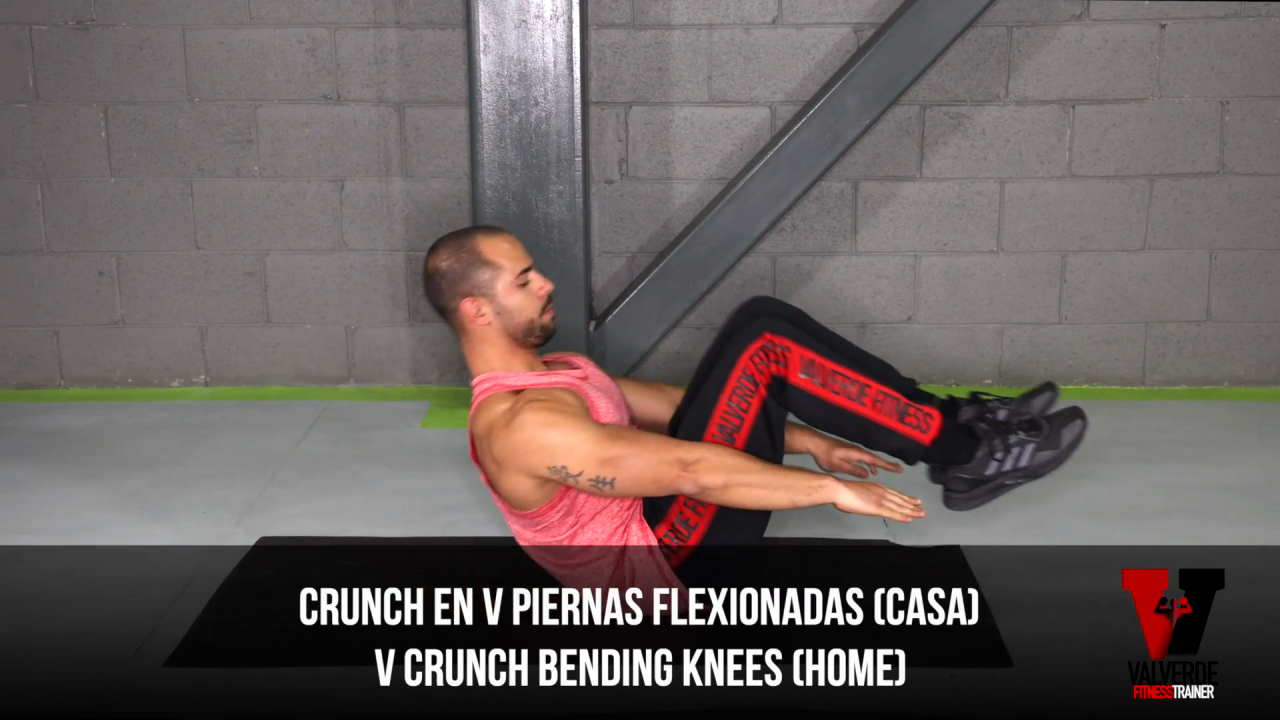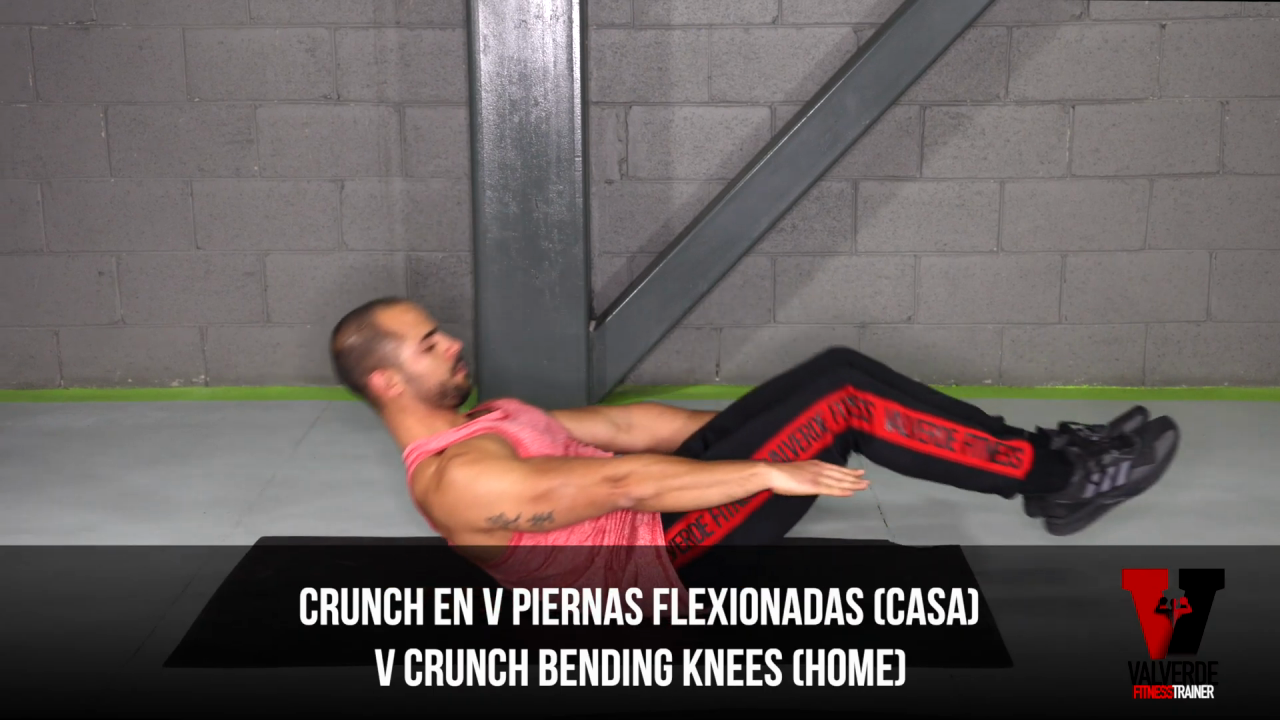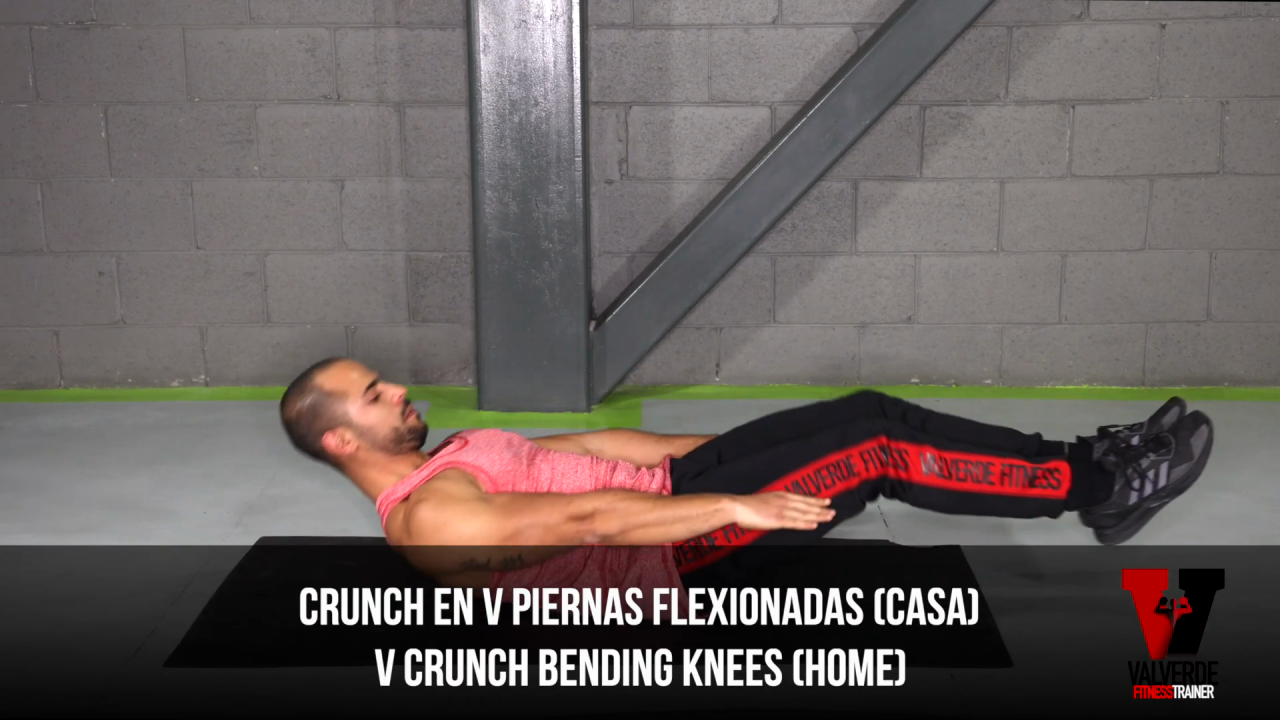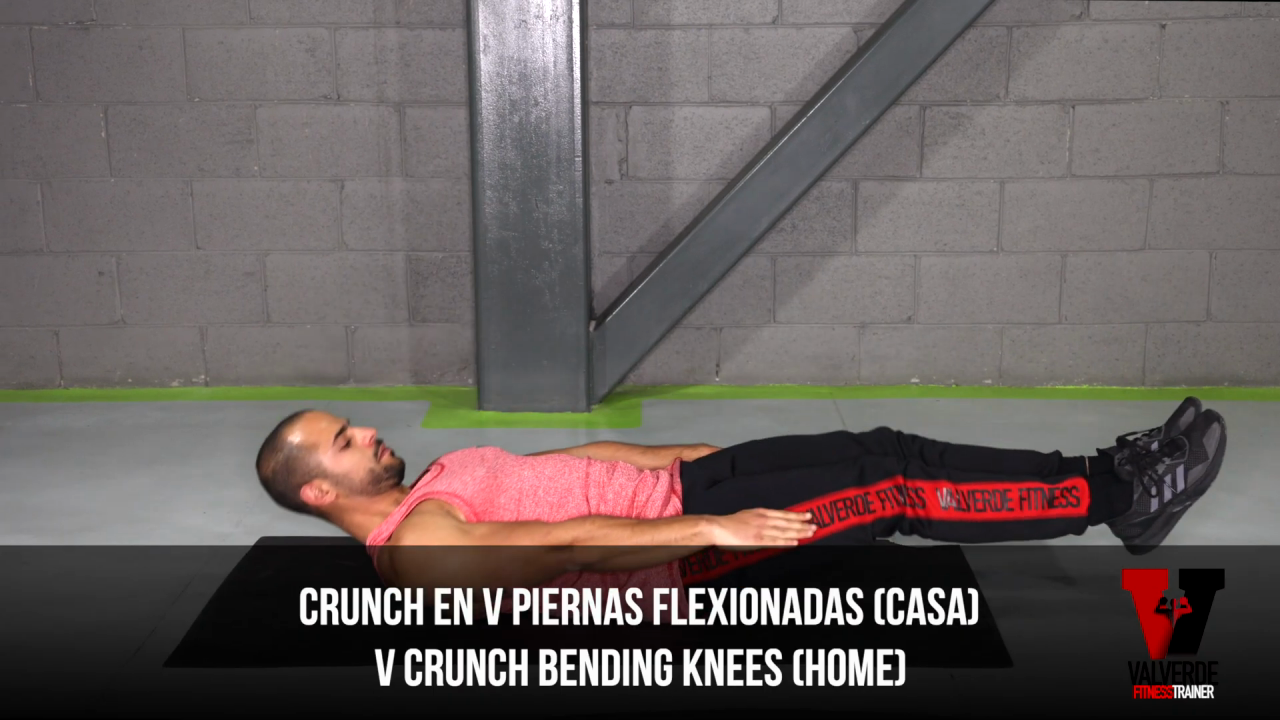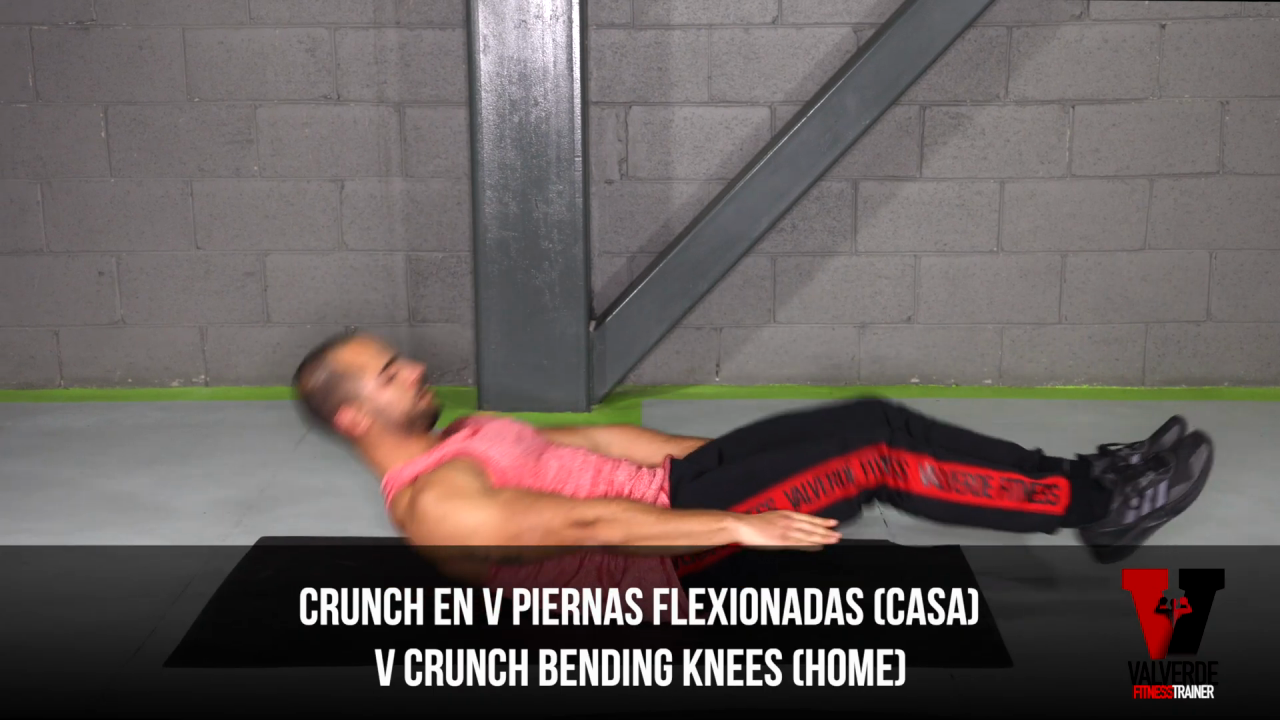
dt=0.4s
person 1, frame 1
left shoulder: (539, 370)
right shoulder: (520, 428)
left elbow: (668, 407)
right elbow: (684, 469)
left wrist: (802, 434)
right wrist: (830, 489)
left hip: (670, 519)
right hip: (674, 558)
left knee: (764, 325)
right knee: (767, 344)
left ankle: (959, 430)
right ankle: (961, 450)
person 1, frame 2
left shoulder: (476, 425)
right shoulder: (458, 482)
left elbow: (618, 424)
right elbow: (619, 487)
left wrist: (750, 428)
right wrist: (771, 471)
left hip: (664, 507)
right hip: (668, 552)
left knee: (836, 373)
right knee: (841, 401)
left ankle: (1047, 459)
right ankle: (1056, 478)
person 1, frame 3
left shoulder: (446, 462)
right shoulder: (431, 521)
left elbow: (586, 444)
right elbow: (585, 521)
left wrist: (708, 450)
right wrist: (735, 504)
left hip: (671, 482)
right hip: (673, 553)
left knee: (866, 411)
right knee: (874, 453)
left ankle: (1084, 465)
right ankle: (1097, 491)
person 1, frame 4
left shoulder: (438, 484)
right shoulder: (416, 550)
left elbow: (575, 459)
right elbow: (568, 545)
left wrist: (687, 455)
right wrist: (711, 529)
left hip: (677, 483)
right hip: (674, 548)
left knee: (880, 452)
right knee: (892, 494)
left ankle: (1108, 476)
right ankle: (1119, 500)
person 1, frame 5
left shoulder: (452, 446)
right shoulder: (435, 506)
left elbow: (593, 439)
right elbow: (584, 529)
left wrist: (726, 457)
right wrist: (740, 526)
left hip: (669, 490)
right hip: (668, 558)
left knee: (864, 423)
right knee: (873, 456)
left ankle: (1079, 482)
right ankle: (1096, 507)
